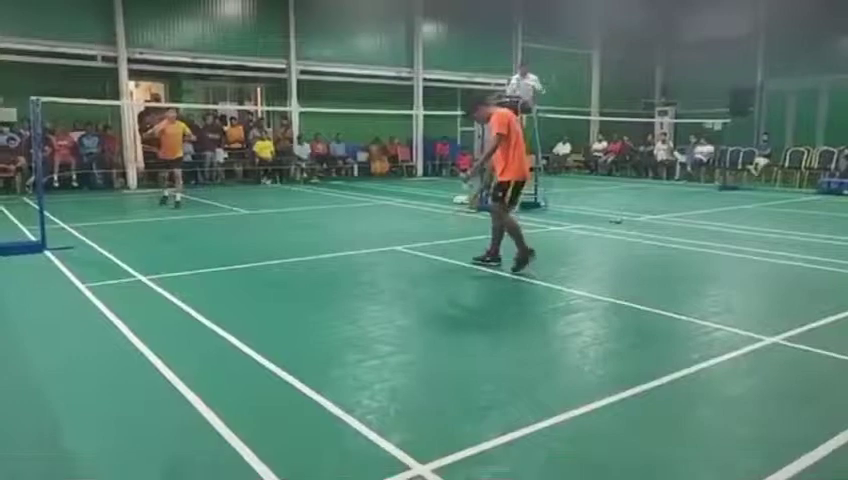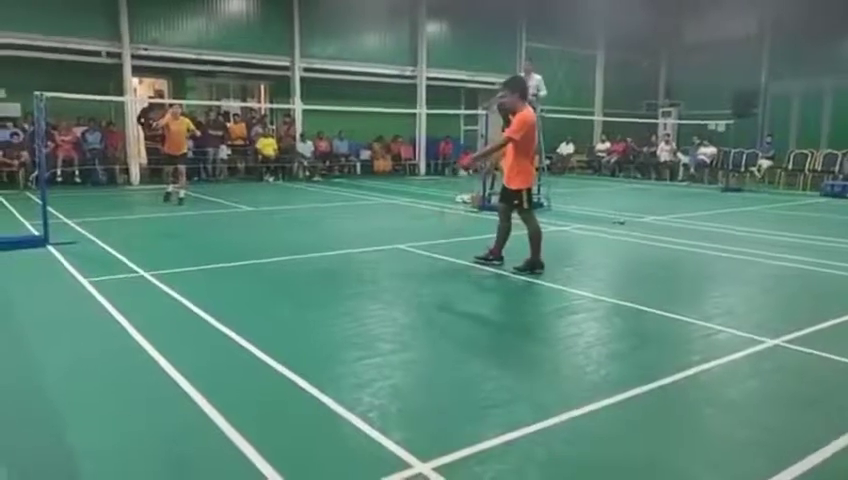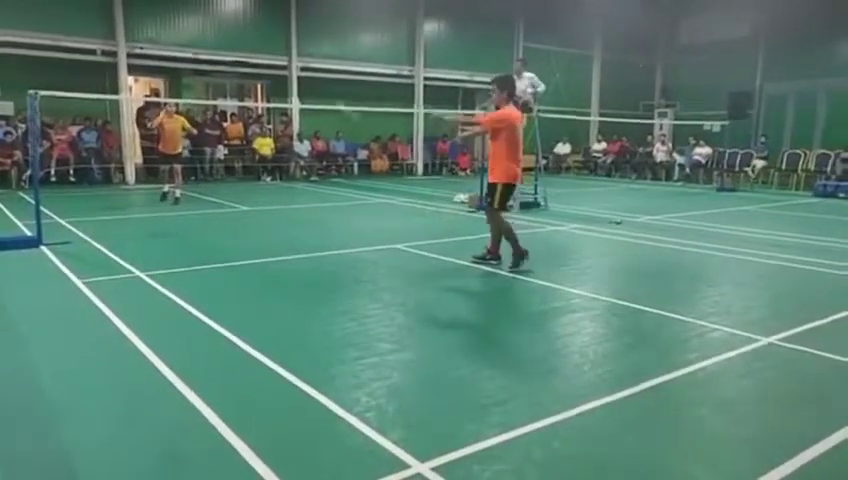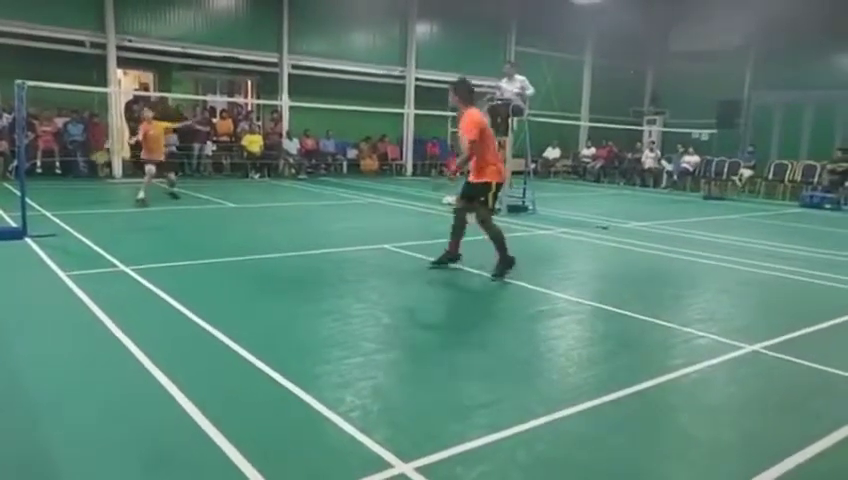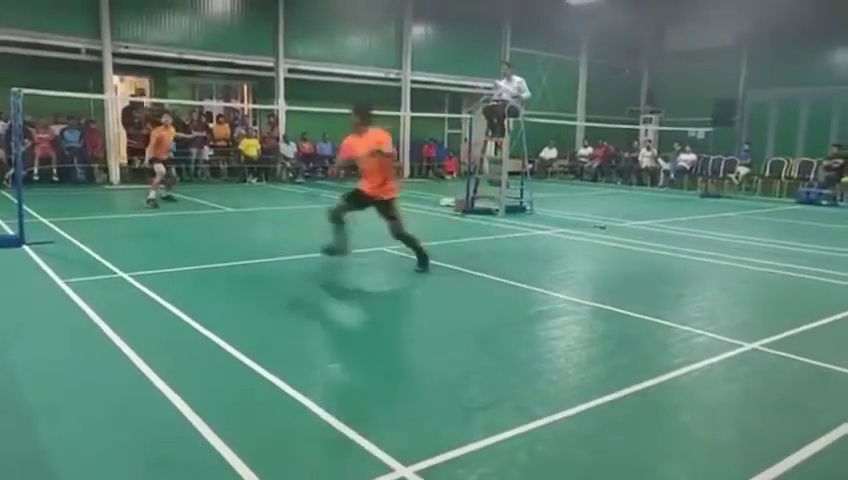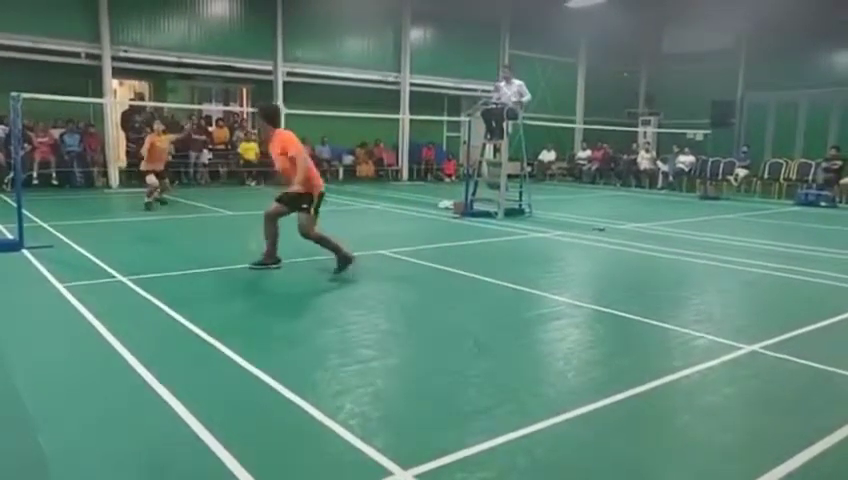
dt=0.7s
person 1, frame 1
left shoulder: (500, 115)
right shoulder: (500, 117)
left elbow: (494, 145)
left wrist: (475, 167)
right wrist: (489, 173)
left hip: (513, 173)
right hip: (507, 172)
left knee: (501, 211)
right knee: (496, 210)
left ankle: (524, 251)
right ankle: (493, 254)
person 1, frame 2
left shoulder: (524, 117)
right shoulder: (520, 115)
left elbow: (501, 143)
left wrist: (475, 157)
right wrist: (493, 162)
left hip: (521, 177)
right hip: (511, 176)
left knee: (527, 217)
right knee: (503, 212)
left ankle: (536, 261)
right ankle: (496, 254)
person 1, frame 3
left shoulder: (504, 115)
right shoulder: (511, 114)
left elbow: (472, 121)
right elbow: (485, 128)
right wrist: (466, 134)
left hip: (503, 174)
right hip: (501, 173)
left knee: (493, 214)
right knee: (493, 213)
left ankle: (518, 251)
right ankle: (493, 252)
person 1, frame 4
left shoulder: (472, 118)
right shoulder: (467, 116)
left elbow: (469, 153)
left wrist: (453, 170)
right wrist: (456, 169)
left hip: (489, 175)
right hip: (476, 175)
left knee: (483, 217)
right knee: (459, 210)
left ankle: (505, 258)
right ankle: (452, 253)
person 1, frame 5
left shoulder: (380, 135)
right shoulder: (349, 142)
left elbow: (392, 153)
right elbow: (340, 164)
left wrist: (380, 151)
left hip: (385, 191)
right hip: (364, 189)
left knee: (398, 232)
right knee: (335, 211)
left ankle: (422, 256)
right ankle: (340, 244)
person 1, frame 6
left shoulder: (284, 137)
right shoulder: (274, 140)
left elbow: (302, 160)
left wrist: (298, 184)
left hip: (310, 189)
right hip: (297, 189)
left knee: (305, 230)
right knee: (270, 215)
left ankle: (344, 256)
right ankle: (270, 258)
